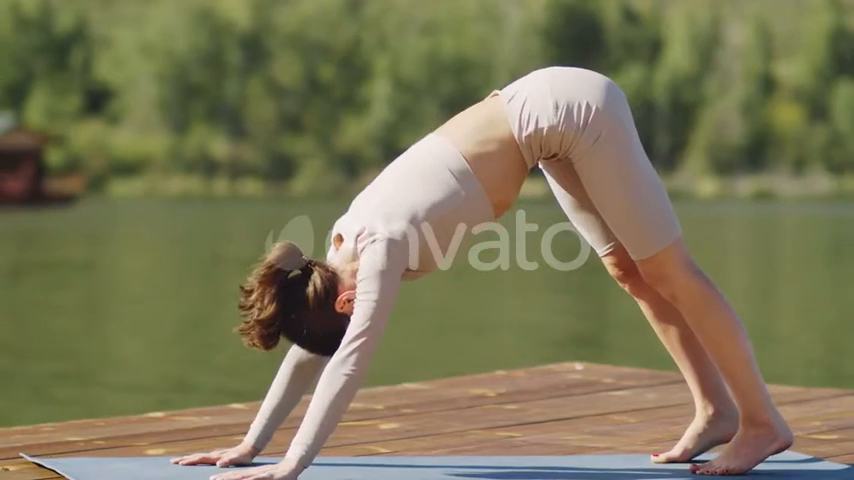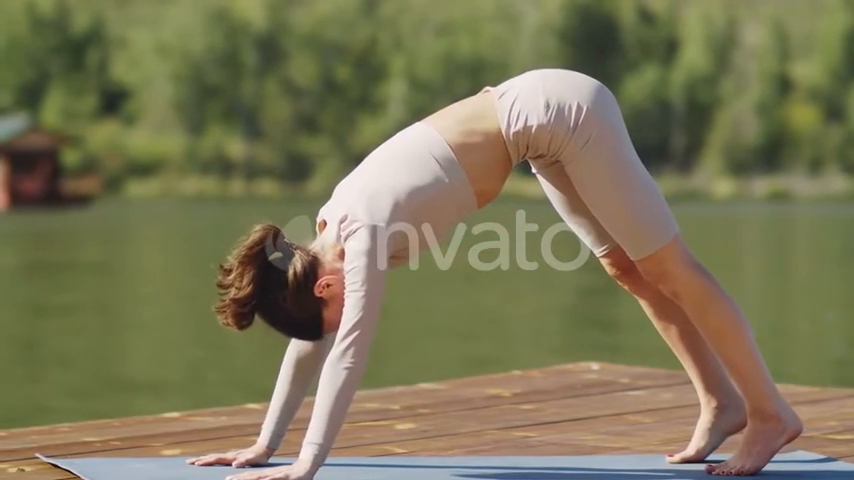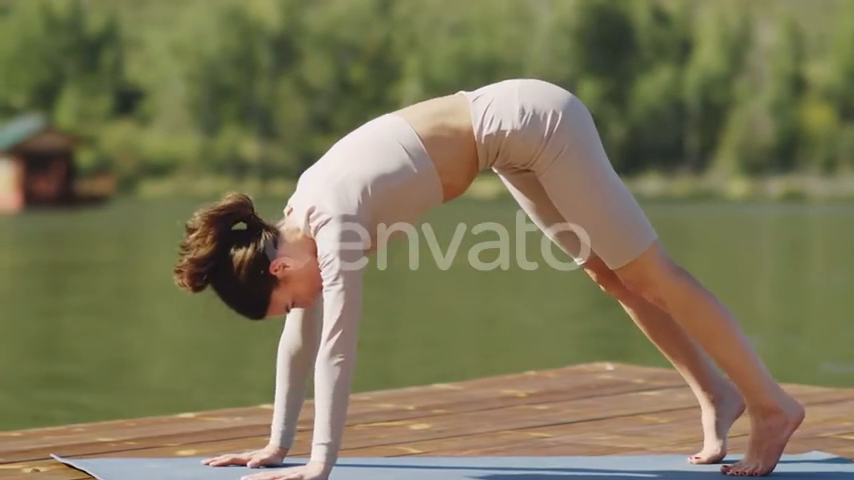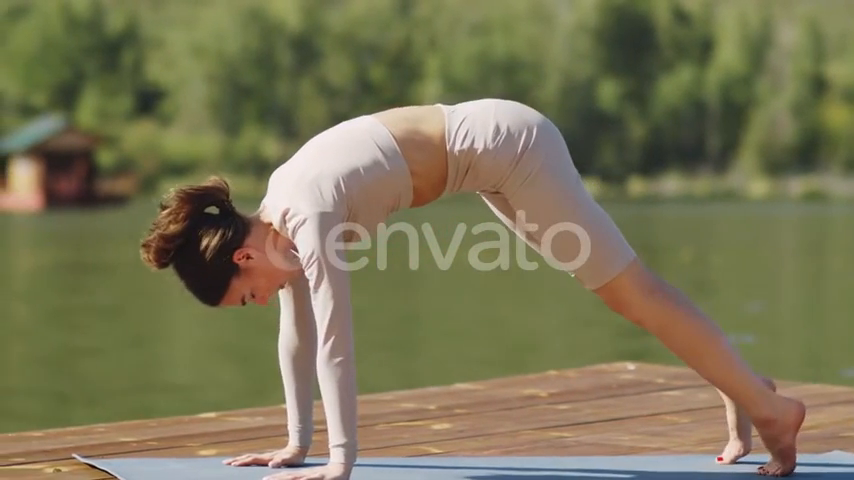
dt=1s
person 1, frame 1
left shoulder: (378, 245)
right shoulder: (345, 241)
left elbow: (350, 359)
right elbow: (307, 352)
left hip: (573, 110)
right hip: (549, 114)
left knee: (668, 271)
right knee: (630, 272)
left ankle: (762, 420)
right ankle: (716, 411)
person 1, frame 2
left shoulder: (362, 232)
right shoulder: (329, 230)
left elbow: (348, 351)
right elbow: (308, 345)
left hip: (563, 112)
right hip: (541, 118)
left knee: (668, 268)
right knee: (629, 269)
left ankle: (770, 410)
right ankle: (721, 401)
person 1, frame 3
left shoulder: (331, 220)
right shoulder: (298, 218)
left elbow: (336, 343)
right elbow: (299, 337)
left hip: (534, 122)
right hip: (514, 128)
left knee: (650, 275)
right knee: (611, 275)
left ankle: (771, 404)
right ankle: (716, 394)
person 1, frame 4
left shoulder: (307, 216)
right shoulder: (273, 218)
left elbow: (333, 339)
right elbow: (296, 333)
left hip: (505, 143)
right hip: (490, 148)
left knee: (629, 291)
right knee: (614, 283)
left ankle: (769, 409)
right ankle: (741, 388)
